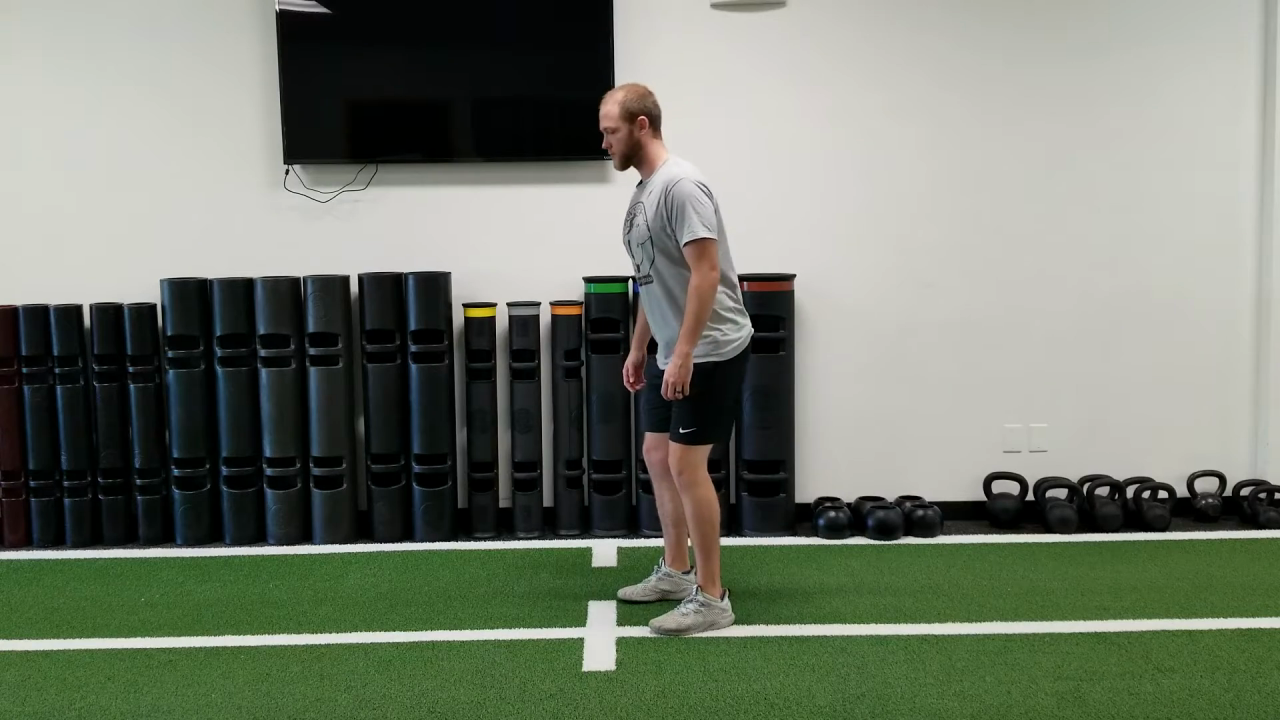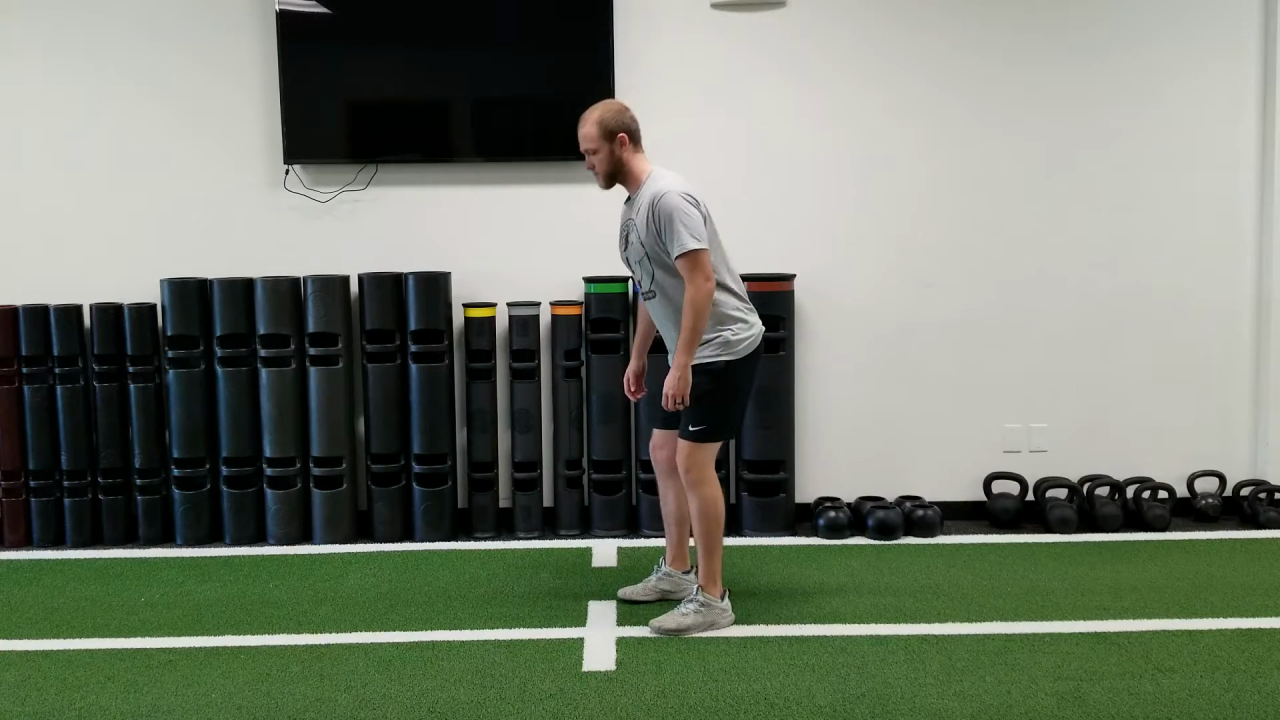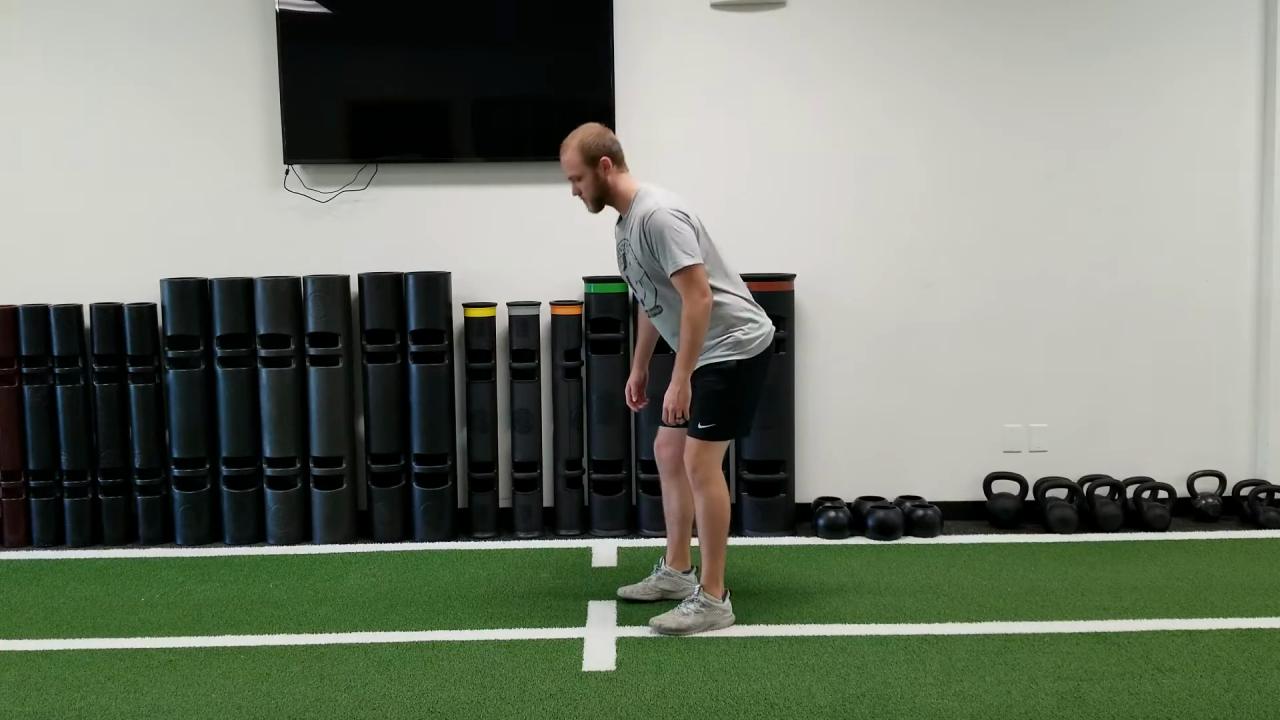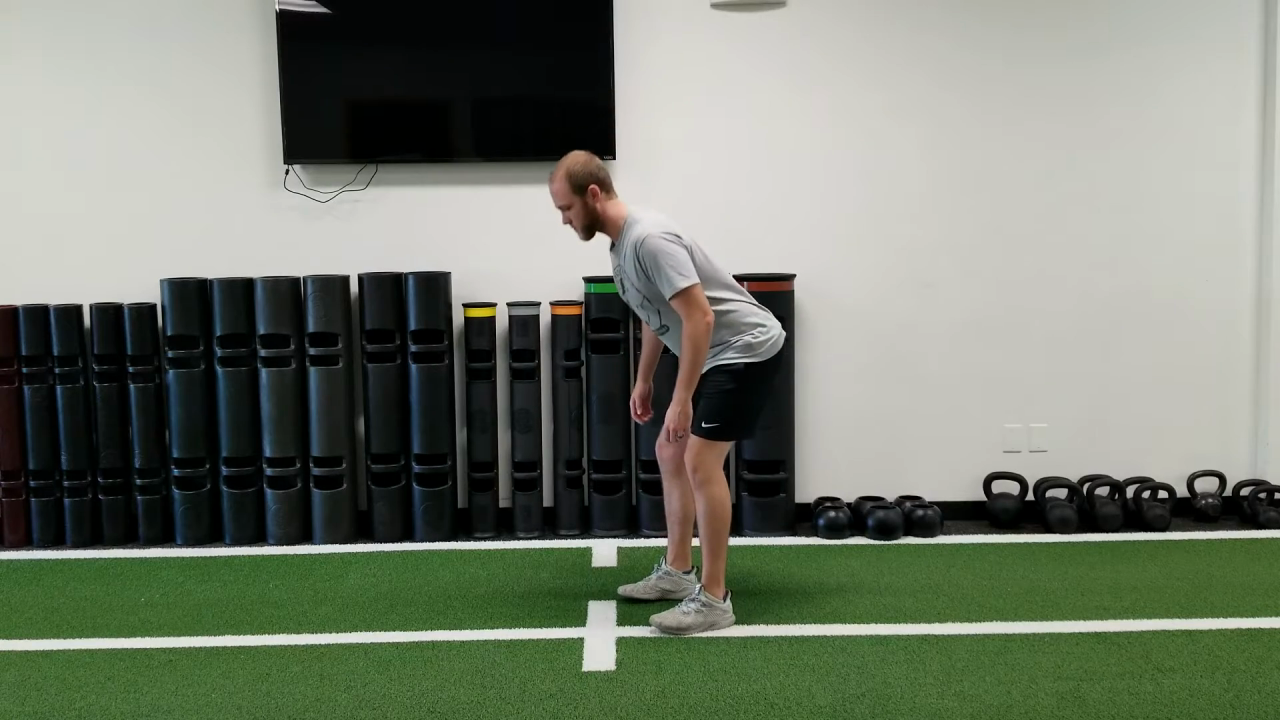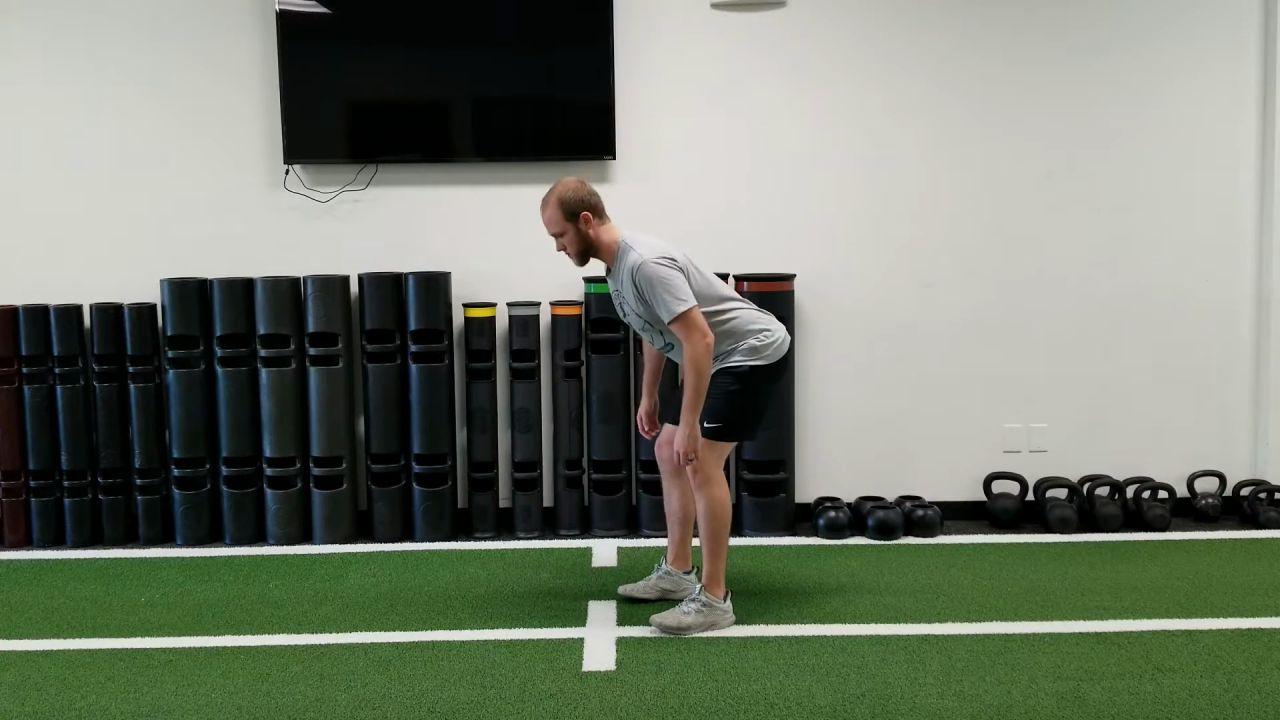
dt=0.2s
person 1, frame 1
left shoulder: (679, 184)
right shoulder: (644, 190)
left elbow: (705, 272)
left wrist: (684, 354)
right wrist: (638, 348)
left hip: (710, 352)
right hip: (677, 352)
left knee: (685, 465)
right knee: (657, 456)
left ankle: (711, 598)
right ankle: (675, 572)
person 1, frame 2
left shoulder: (667, 196)
right shoulder: (635, 203)
left elbow: (701, 281)
left wrist: (681, 365)
right wrist: (638, 357)
left hip: (723, 348)
right hip: (693, 351)
left knee: (692, 463)
right knee: (663, 455)
left ankle: (712, 598)
right ankle: (675, 571)
person 1, frame 3
left shoulder: (656, 214)
right shoulder: (628, 220)
left elbow: (698, 297)
right elbow: (652, 301)
left wrist: (681, 380)
right wrist: (639, 367)
left hip: (736, 345)
right hip: (707, 349)
left knee: (699, 463)
right knee: (668, 453)
left ankle: (713, 598)
right ankle: (676, 571)
person 1, frame 4
left shoulder: (649, 239)
right shoulder: (622, 243)
left elbow: (700, 318)
right elbow: (656, 316)
left wrist: (682, 401)
right wrist: (642, 381)
left hip: (748, 348)
right hip: (716, 351)
left knee: (700, 461)
right knee: (670, 453)
left ankle: (713, 599)
right ankle: (677, 571)
person 1, frame 5
left shoulder: (645, 264)
right shoulder: (618, 264)
left elbow: (699, 341)
right elbow: (656, 332)
left wrist: (689, 424)
right wrist: (650, 396)
left hip: (753, 352)
right hip: (720, 356)
left knee: (700, 463)
right knee: (668, 454)
left ankle: (713, 599)
right ankle: (677, 572)
